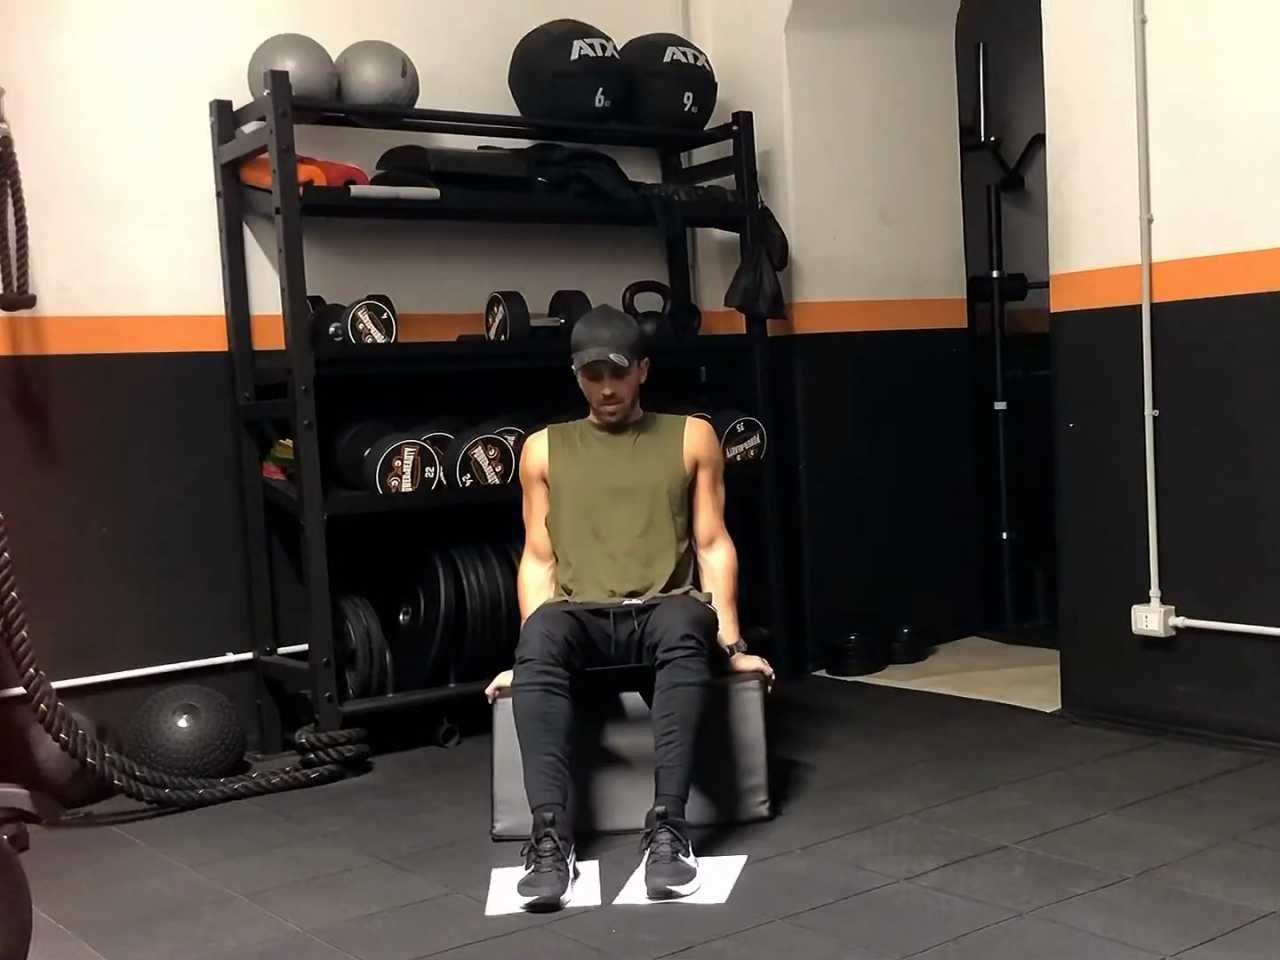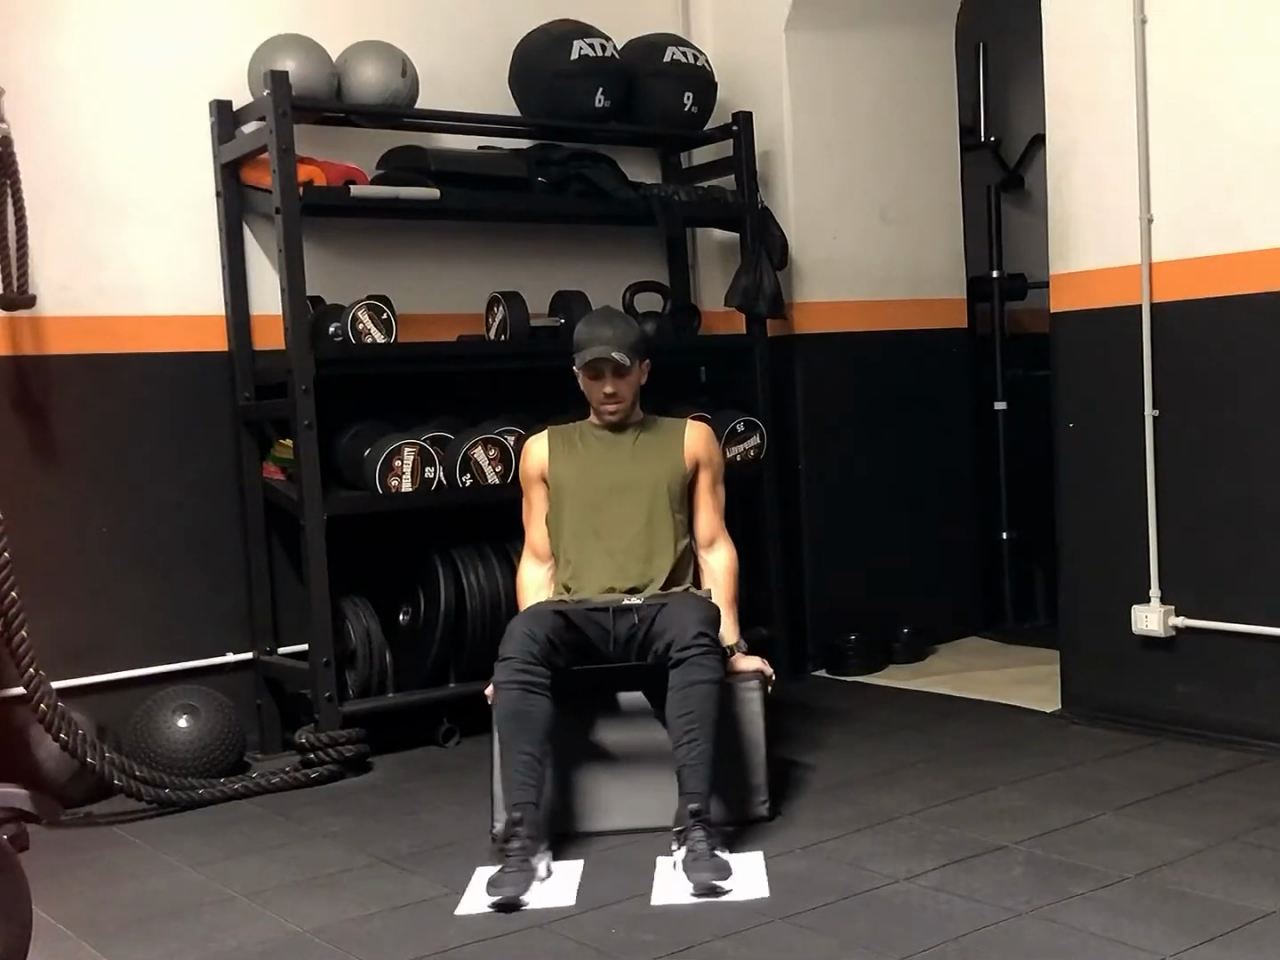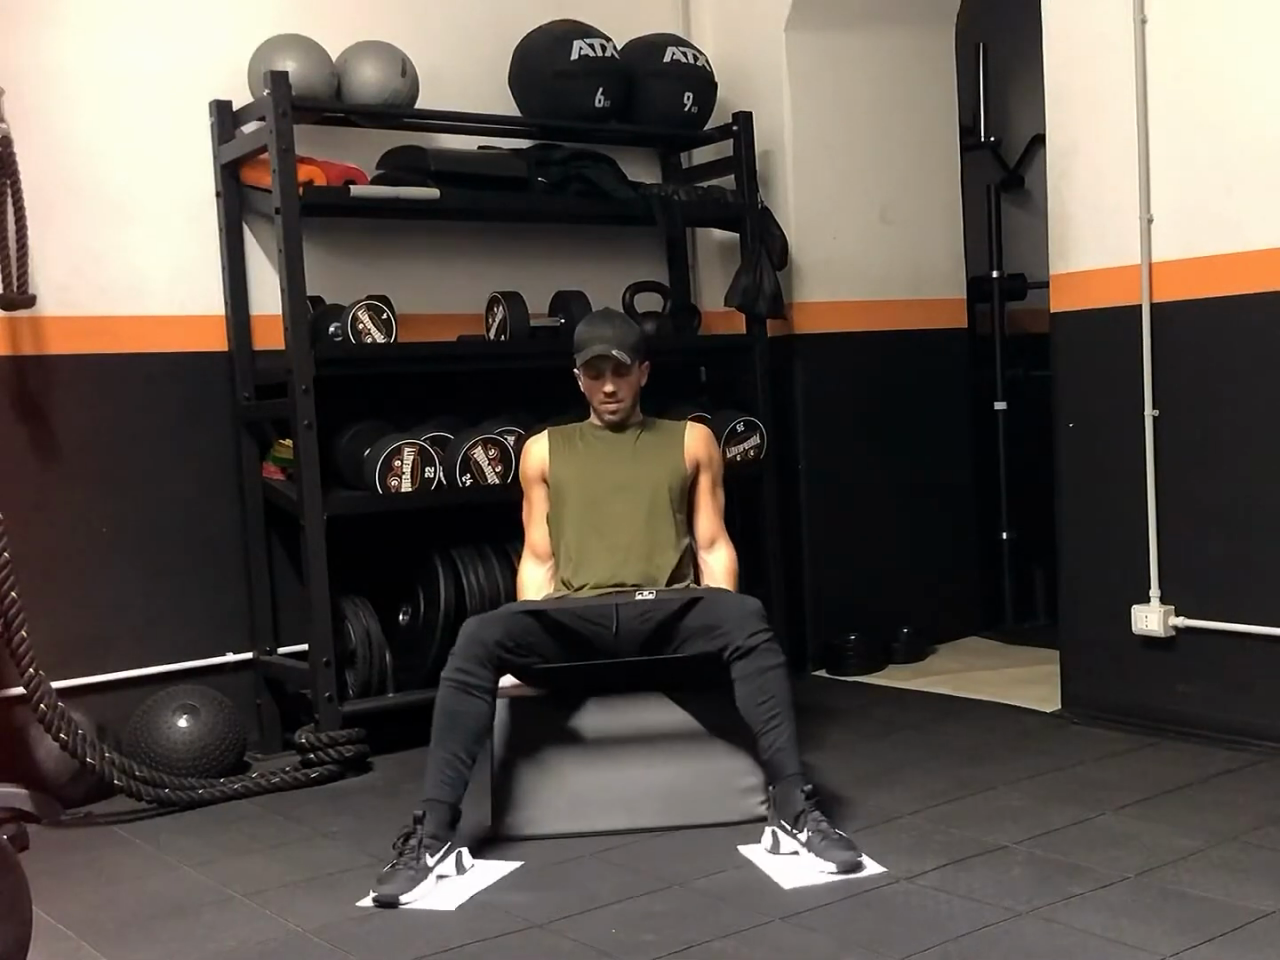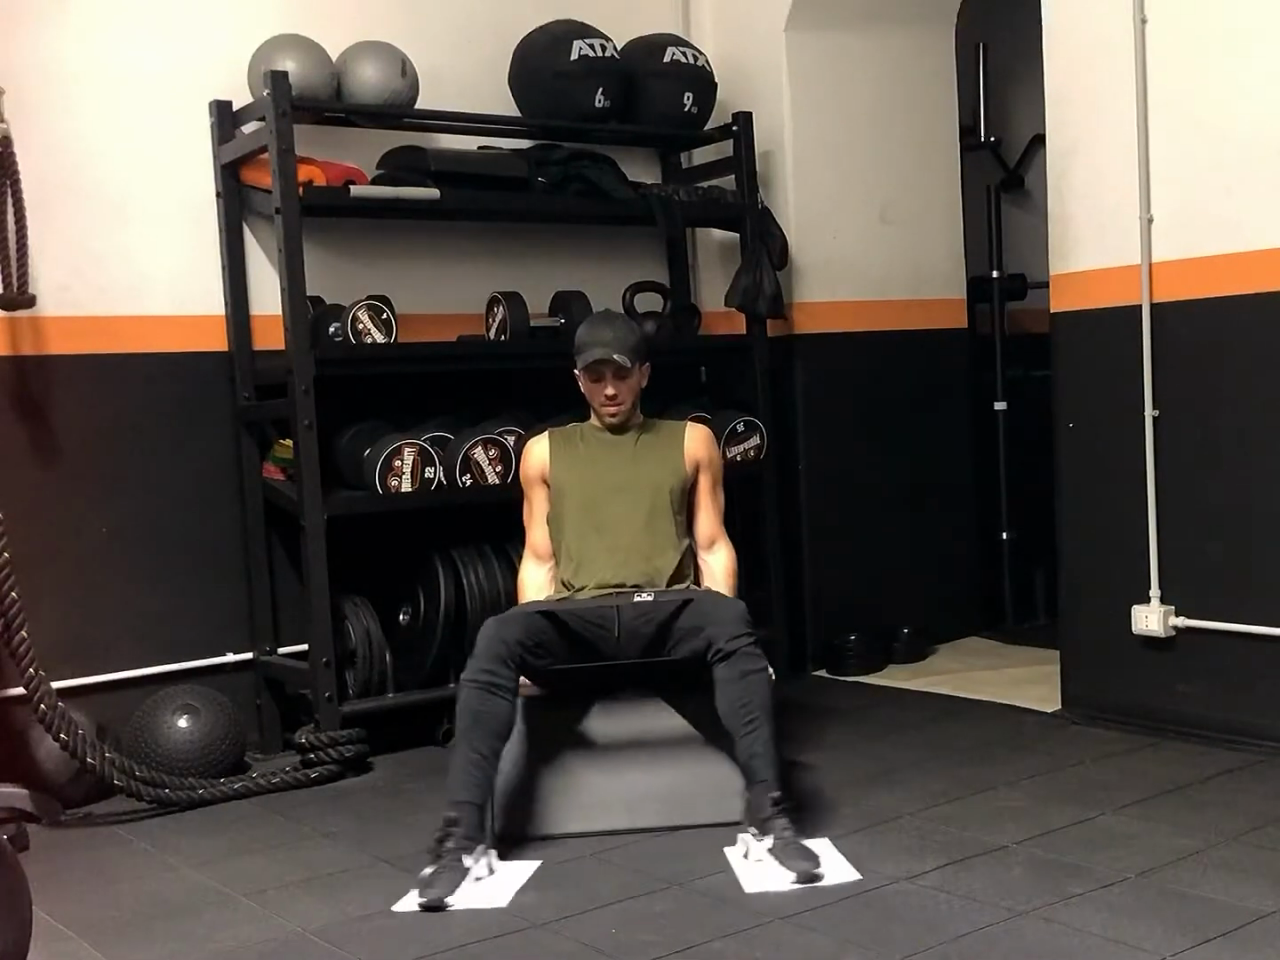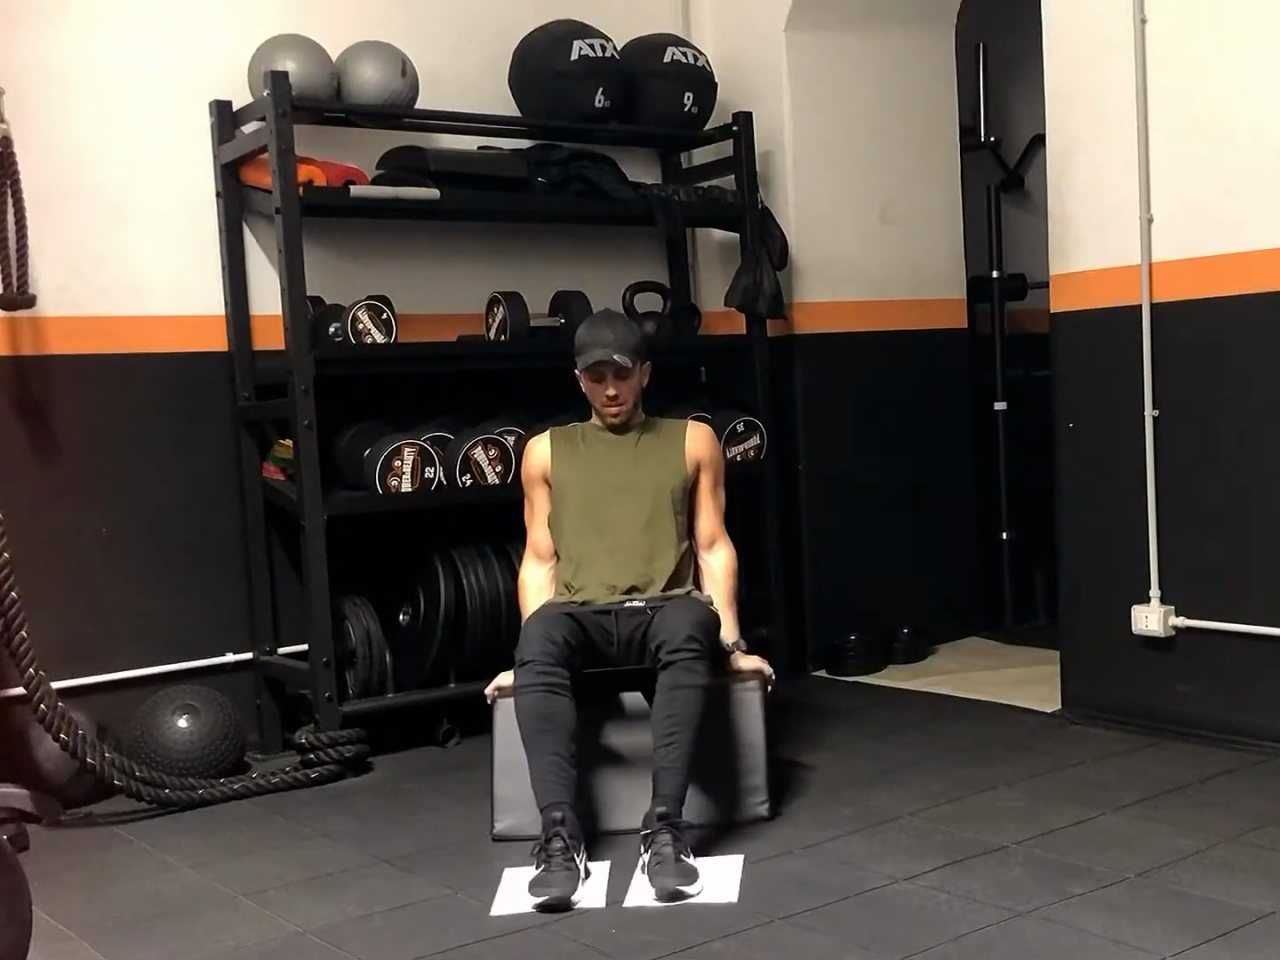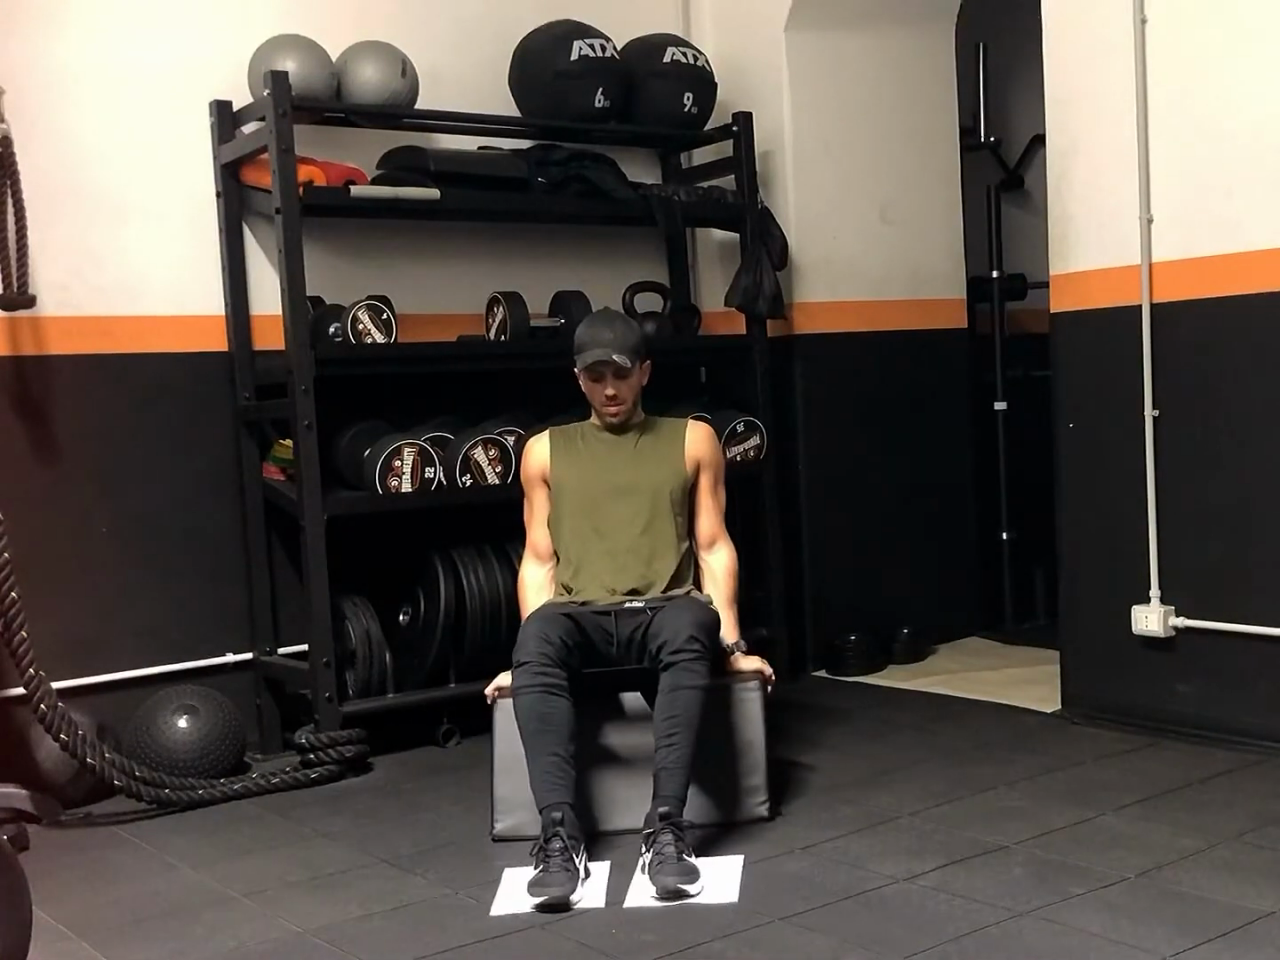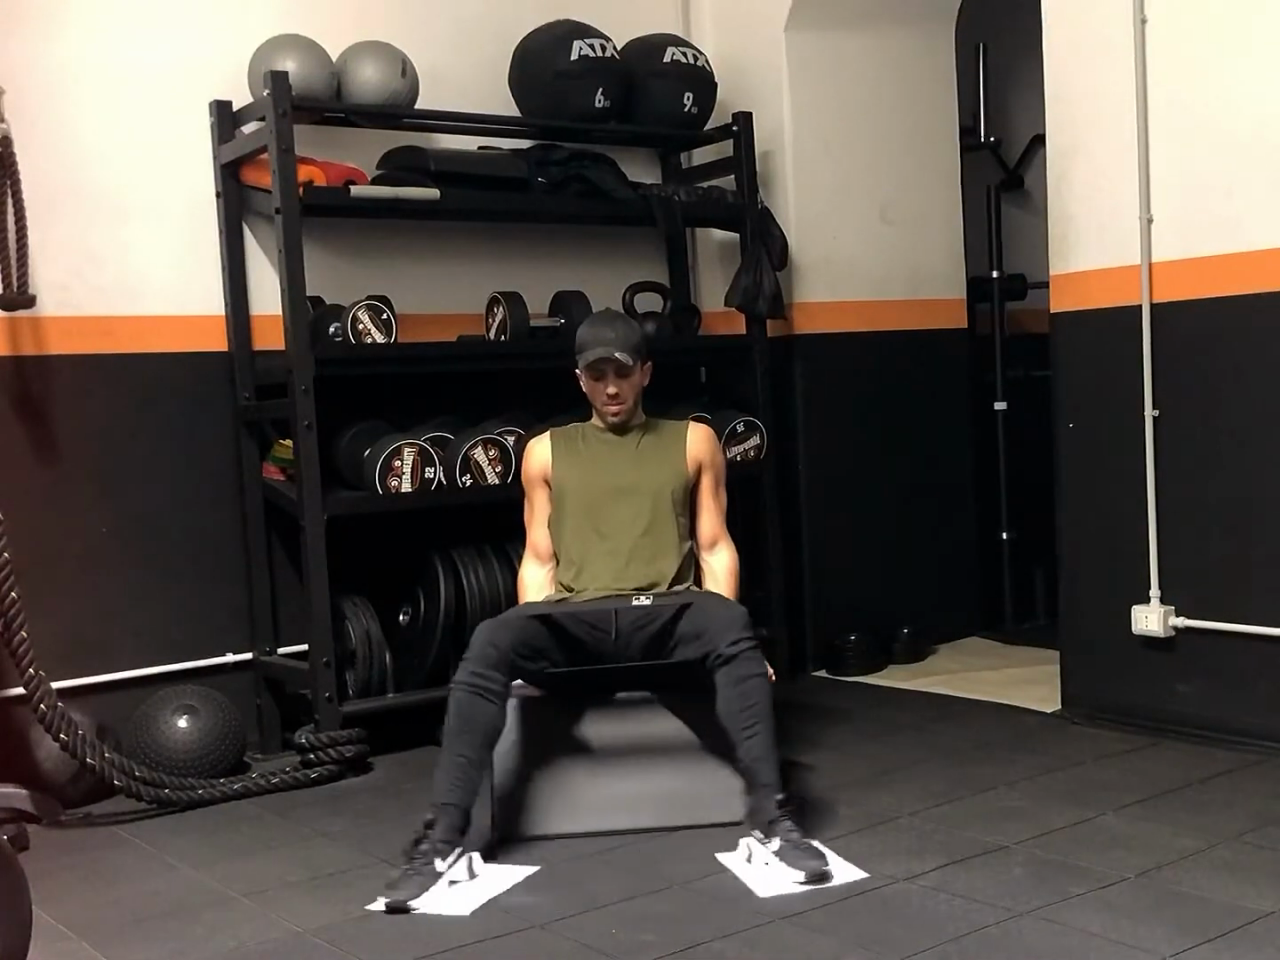
dt=0.4s
person 1, frame 1
left shoulder: (691, 437)
right shoulder: (544, 449)
left elbow: (713, 546)
right elbow: (539, 559)
left wrist: (731, 643)
right wrist: (528, 652)
left hip: (665, 611)
right hip: (582, 619)
left knee: (687, 630)
right knee: (541, 638)
left ankle: (667, 826)
right ankle: (550, 834)
person 1, frame 2
left shoulder: (692, 440)
right shoulder: (544, 450)
left elbow: (713, 547)
right elbow: (538, 561)
left wrist: (733, 643)
right wrist: (528, 653)
left hip: (665, 612)
right hip: (582, 619)
left knee: (696, 626)
right knee: (521, 636)
left ankle: (692, 822)
right ankle: (525, 833)
person 1, frame 3
left shoulder: (691, 440)
right shoulder: (544, 450)
left elbow: (713, 545)
right elbow: (538, 559)
left wrist: (727, 633)
right wrist: (527, 650)
left hip: (665, 610)
right hip: (578, 616)
left knee: (749, 619)
right knee: (477, 640)
left ankle: (793, 808)
right ankle: (433, 831)
person 1, frame 4
left shoulder: (691, 441)
right shoulder: (544, 451)
left elbow: (712, 547)
right elbow: (538, 559)
left wrist: (721, 633)
right wrist: (530, 649)
left hip: (665, 612)
right hip: (579, 617)
left knee: (733, 619)
right knee: (496, 639)
left ankle: (768, 812)
right ankle: (461, 835)
person 1, frame 5
left shoulder: (693, 440)
right shoulder: (546, 450)
left elbow: (713, 547)
right elbow: (540, 560)
left wrist: (731, 641)
right wrist: (531, 653)
left hip: (665, 612)
right hip: (582, 618)
left knee: (689, 628)
right knee: (542, 638)
left ankle: (664, 827)
right ankle: (559, 834)
person 1, frame 6
left shoulder: (693, 439)
right shoulder: (545, 450)
left elbow: (714, 548)
right elbow: (539, 560)
left wrist: (732, 642)
right wrist: (531, 651)
left hip: (665, 614)
right hip: (581, 619)
left knee: (690, 630)
right knee: (538, 640)
left ankle: (665, 826)
right ankle: (559, 835)
person 1, frame 7
left shoulder: (693, 440)
right shoulder: (545, 451)
left elbow: (714, 548)
right elbow: (539, 560)
left wrist: (731, 639)
right wrist: (527, 649)
left hip: (664, 613)
right hip: (577, 619)
left knee: (729, 622)
right knee: (490, 642)
left ankle: (767, 816)
right ankle: (444, 835)
